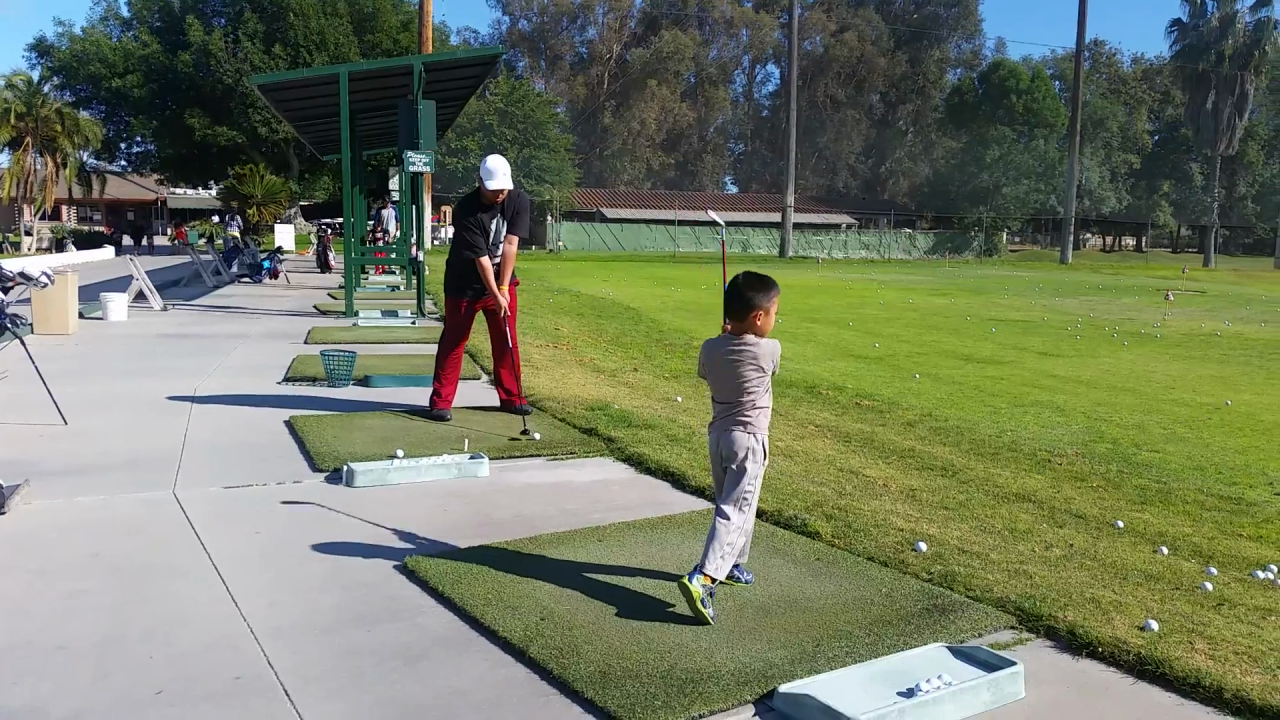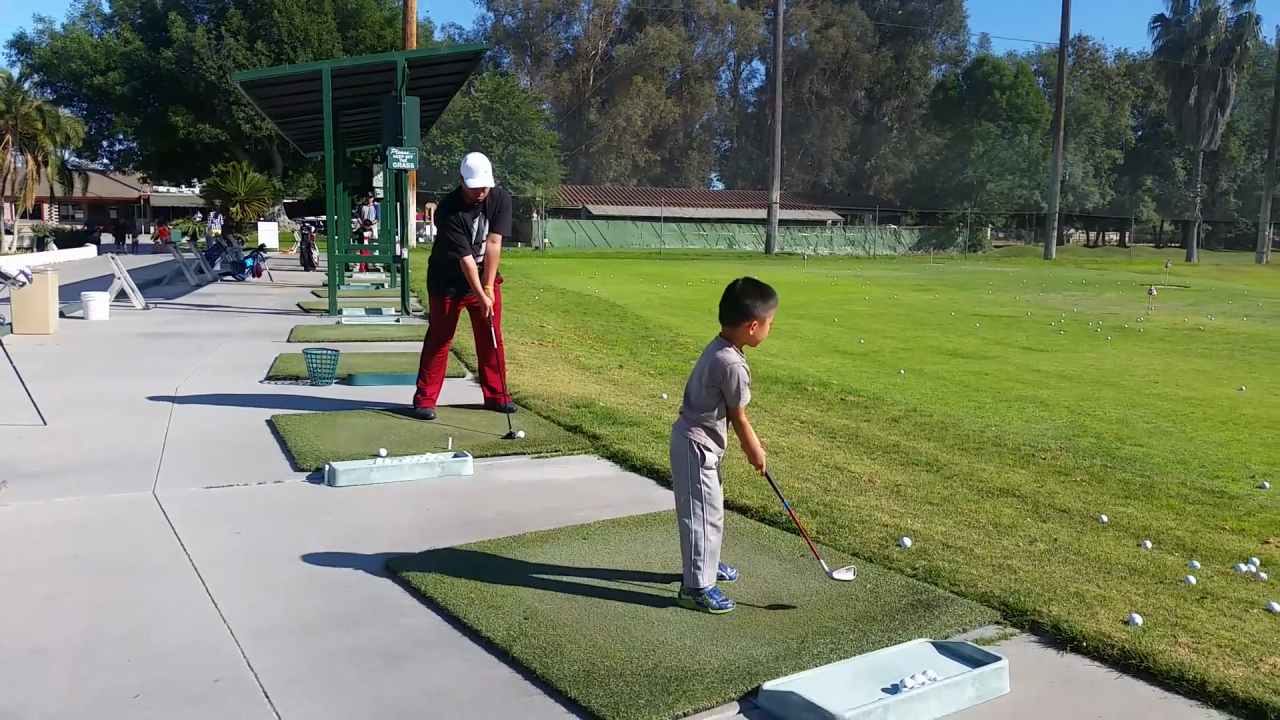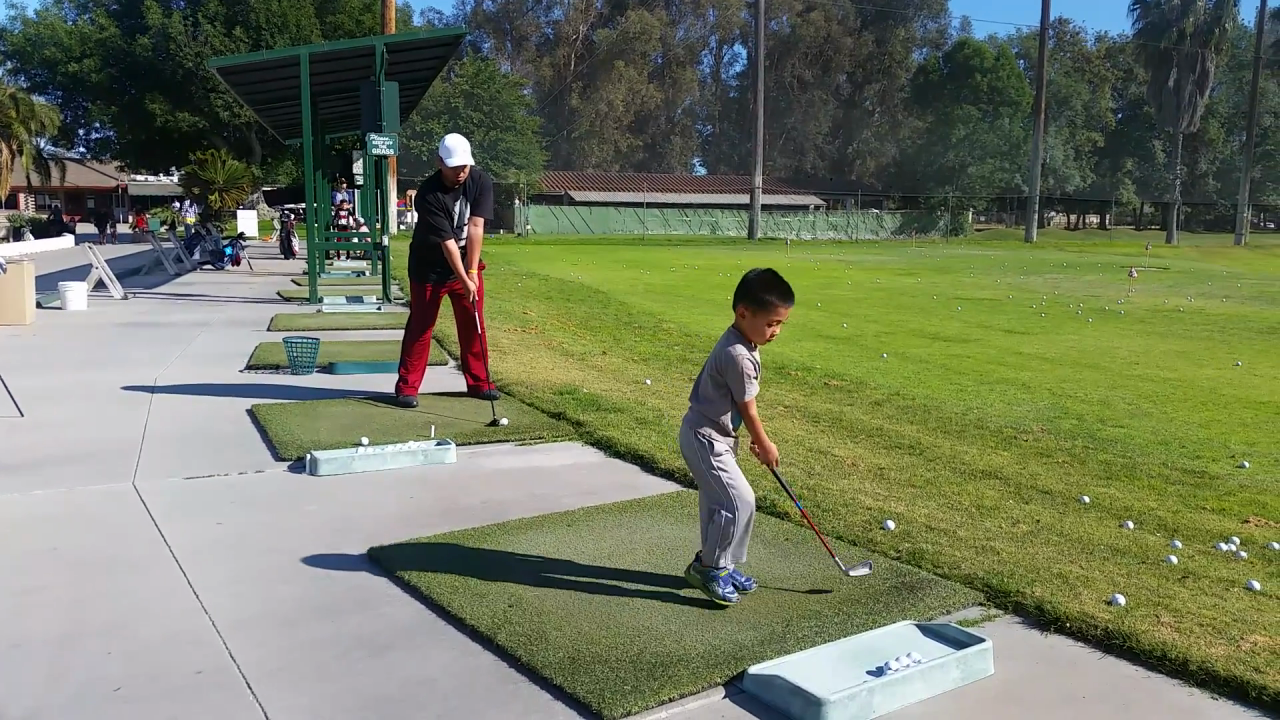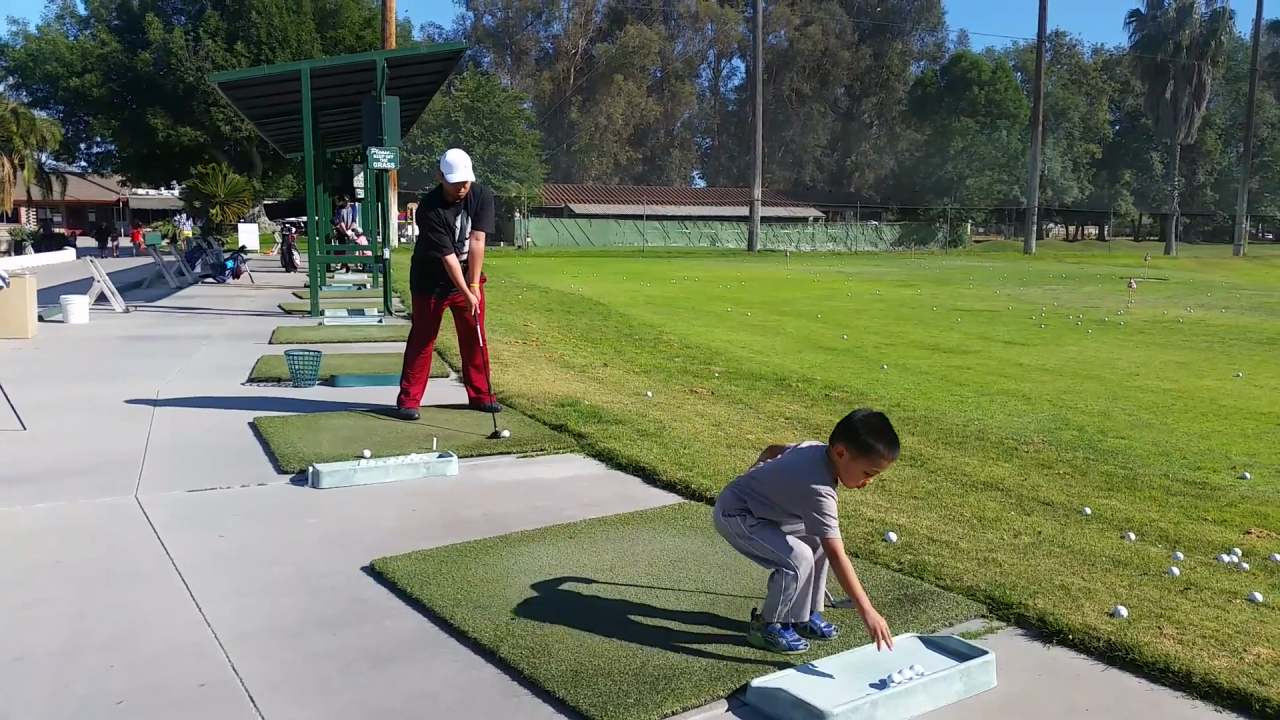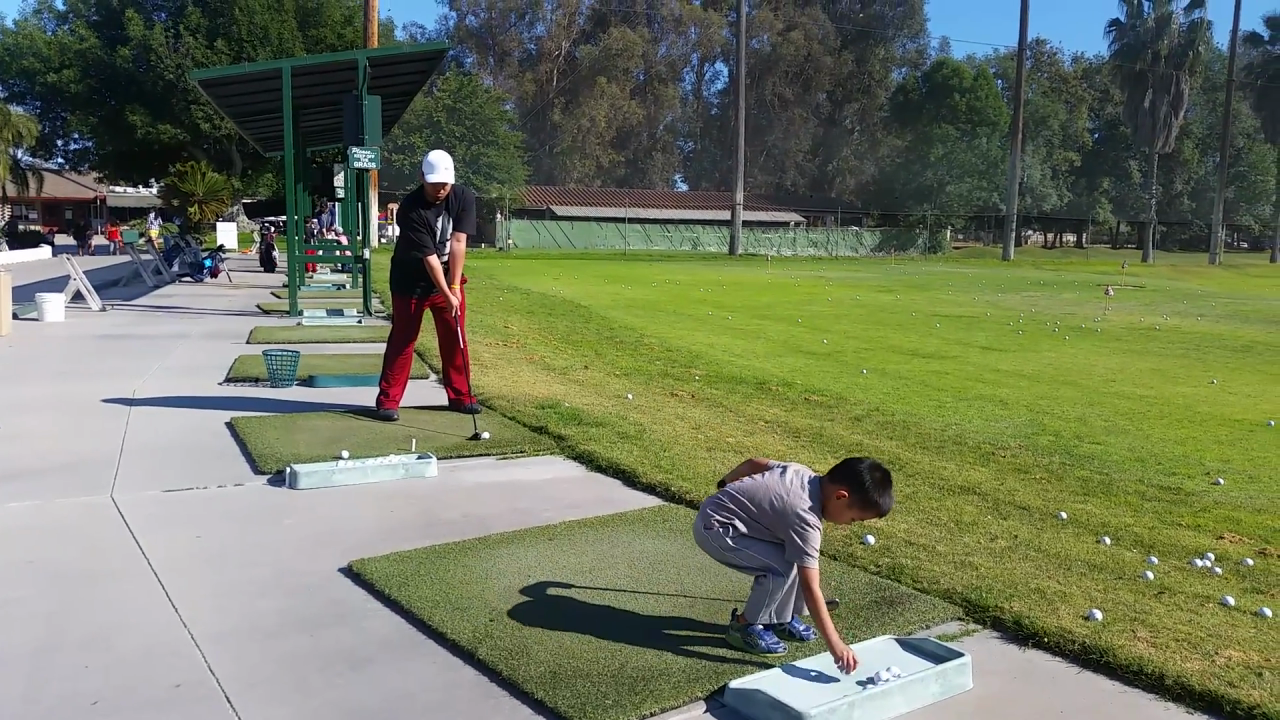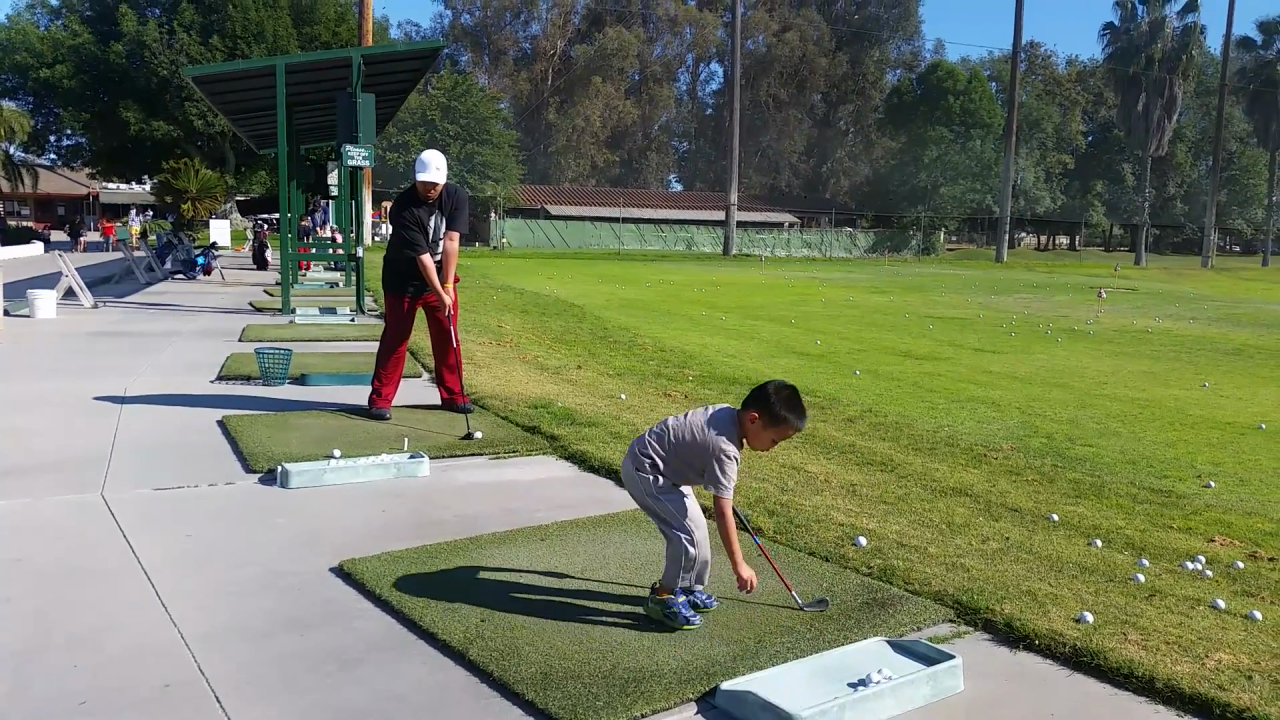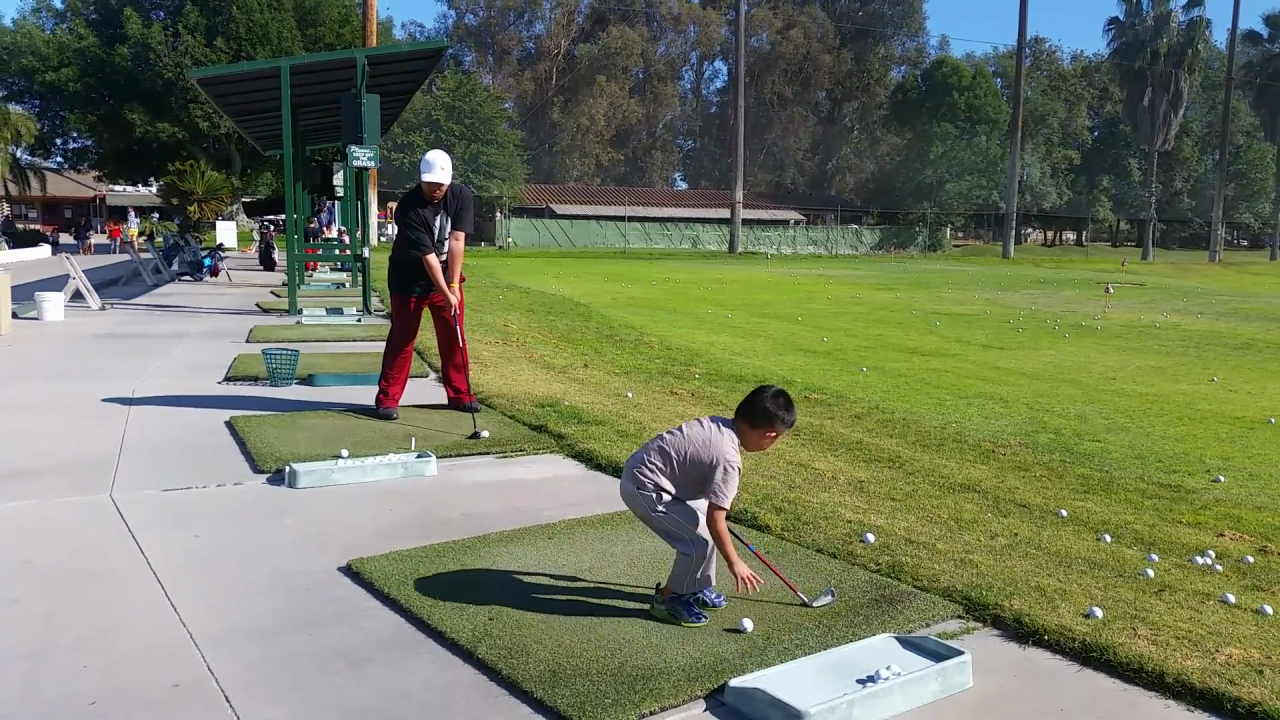
dt=0.7s
person 1, frame 1
left shoulder: (710, 349)
right shoulder: (770, 350)
right wrist: (734, 334)
left hip: (718, 435)
right hip: (748, 439)
left knee: (730, 506)
right knee: (735, 512)
left ankle: (727, 564)
right ankle: (703, 577)
person 1, frame 2
left shoulder: (717, 349)
right shoulder: (734, 366)
right elbow: (737, 417)
left wrist: (754, 440)
right wrist: (752, 452)
left hip: (691, 439)
right hip: (697, 446)
left knee: (709, 510)
right knee: (704, 515)
left ankle: (704, 564)
right ankle: (696, 586)
person 1, frame 3
left shoulder: (743, 344)
right shoulder: (738, 355)
left elbow: (747, 399)
right elbow: (747, 410)
left wrist: (757, 439)
right wrist: (766, 446)
left hip: (718, 436)
right hip: (705, 438)
left knee: (719, 504)
right knee: (740, 502)
left ankle: (711, 566)
right ankle: (710, 568)
person 1, frame 4
left shoulder: (816, 449)
right shoulder: (819, 490)
left elbow: (774, 449)
right elbow: (837, 557)
left wrist: (758, 476)
right wrist: (867, 611)
right hip: (734, 515)
left knee: (817, 543)
right knee: (798, 559)
left ankle: (804, 614)
right ankle: (766, 626)
person 1, frame 5
left shoulder: (804, 473)
right shoulder: (805, 519)
left elbow: (754, 463)
right elbow: (811, 588)
left wrist: (727, 483)
right wrist: (834, 643)
left hip: (722, 510)
right hip: (715, 528)
left knee: (797, 564)
right knee: (783, 569)
left ankle: (782, 619)
right ankle: (746, 627)
person 1, frame 6
left shoulder: (728, 413)
right shoulder: (725, 449)
right elbow: (723, 514)
right wrist: (740, 565)
left hip: (663, 465)
right hip: (645, 471)
left knee: (685, 528)
right knee: (692, 530)
left ankle: (684, 588)
right ankle: (665, 597)
person 1, frame 7
left shoulder: (716, 424)
right shoulder: (728, 460)
right elbow: (715, 519)
right wrist: (735, 564)
left hip: (642, 470)
right hip: (643, 489)
left knee: (703, 530)
right knee: (699, 540)
left ankle: (697, 589)
right ankle: (669, 600)
person 2, frame 1
left shoulder: (519, 201)
right shoulder: (466, 211)
left elbow: (510, 245)
right elbow: (480, 257)
left wrist: (504, 287)
right wrist: (495, 294)
left hip: (502, 281)
right hip: (465, 284)
left knee: (507, 340)
right knee: (453, 341)
left ankle: (510, 397)
right ankle: (440, 400)
person 2, frame 2
left shoulder: (501, 199)
right shoulder: (448, 210)
left elbow: (493, 244)
right elbow: (464, 257)
left wrist: (489, 287)
right wrist: (480, 295)
left hip: (486, 278)
right hip: (448, 282)
left knee: (491, 337)
right knee: (439, 339)
left ankle: (495, 394)
right ankle: (425, 398)
person 2, frame 3
left shoulder: (482, 182)
right shoulder: (428, 194)
left elbow: (476, 227)
right elbow: (446, 241)
left wrist: (473, 272)
right wrist: (464, 279)
left hip: (468, 263)
right hip: (429, 268)
left knee: (473, 324)
right knee: (420, 326)
left ankle: (478, 382)
right ankle: (407, 386)
person 2, frame 4
left shoulder: (482, 196)
right shoulder: (429, 208)
left elbow: (477, 241)
right elbow: (447, 256)
left wrist: (474, 285)
right wrist: (465, 293)
left hip: (468, 276)
right hip: (431, 281)
left knee: (474, 336)
right knee: (422, 338)
left ankle: (480, 394)
right ankle: (408, 398)
person 2, frame 5
left shoulder: (464, 197)
right shoulder: (410, 209)
left elbow: (458, 243)
right elbow: (428, 256)
left wrist: (455, 286)
right wrist: (446, 294)
left hip: (449, 278)
right hip: (411, 281)
left knee: (455, 337)
right knee: (402, 339)
left ankle: (460, 395)
right ankle: (388, 399)
person 2, frame 6
left shoulder: (457, 196)
right shoulder: (403, 208)
left elbow: (451, 241)
right elbow: (421, 255)
left wrist: (448, 285)
right wrist: (439, 293)
left hip: (442, 277)
right hip: (403, 280)
left knee: (447, 336)
right knee: (395, 338)
left ankle: (452, 394)
right ankle: (380, 398)
person 2, frame 7
left shoulder: (462, 196)
right shoulder: (408, 208)
left elbow: (456, 242)
right elbow: (426, 255)
left wrist: (454, 285)
right wrist: (445, 293)
left hip: (447, 277)
right hip: (409, 280)
left knee: (454, 336)
right knee: (402, 338)
left ankle: (459, 394)
right ankle: (387, 398)
